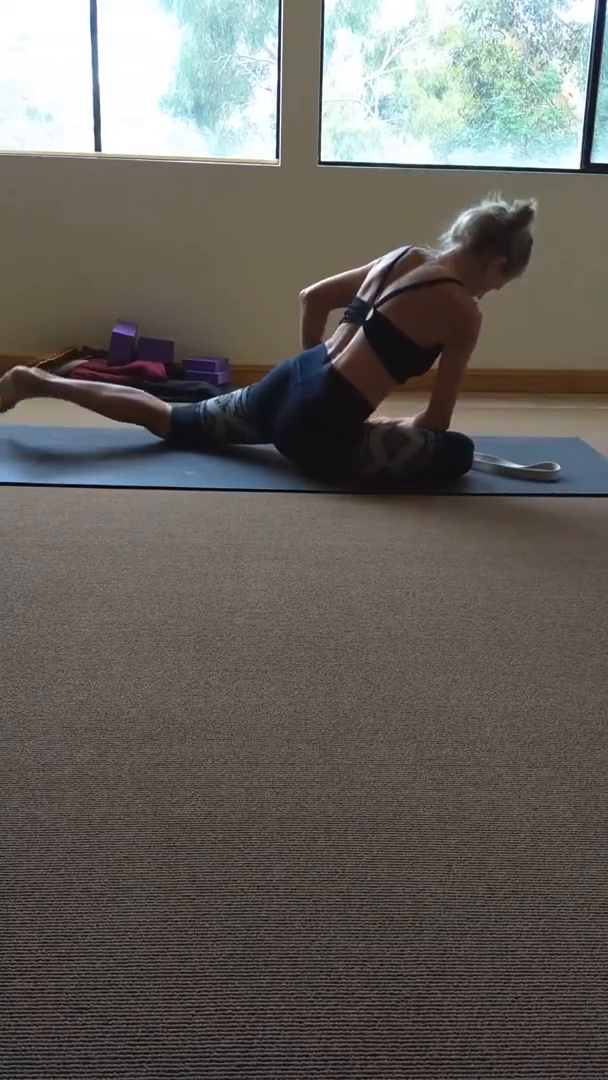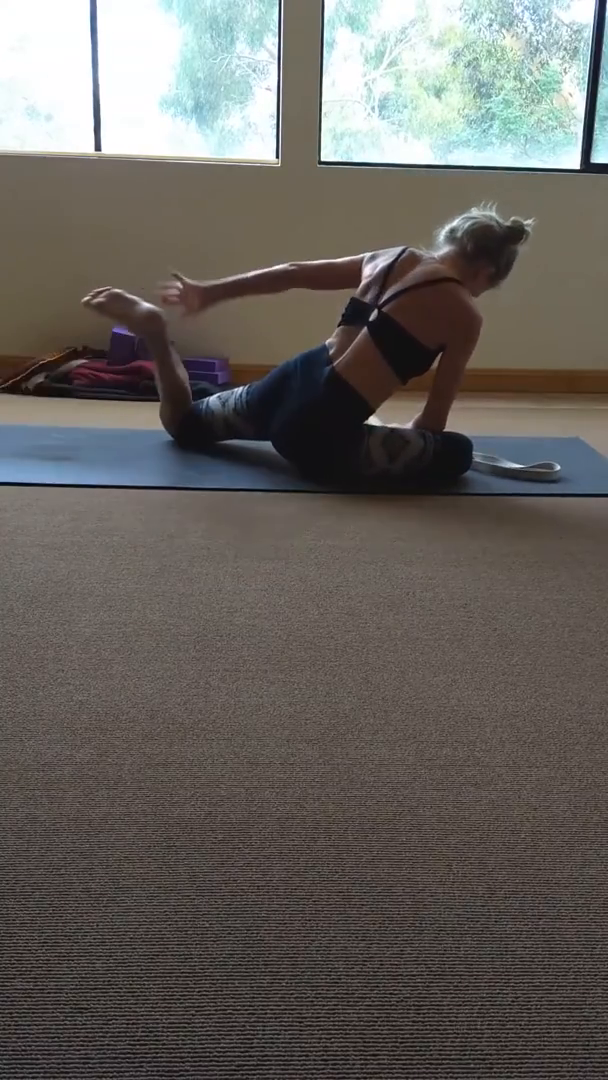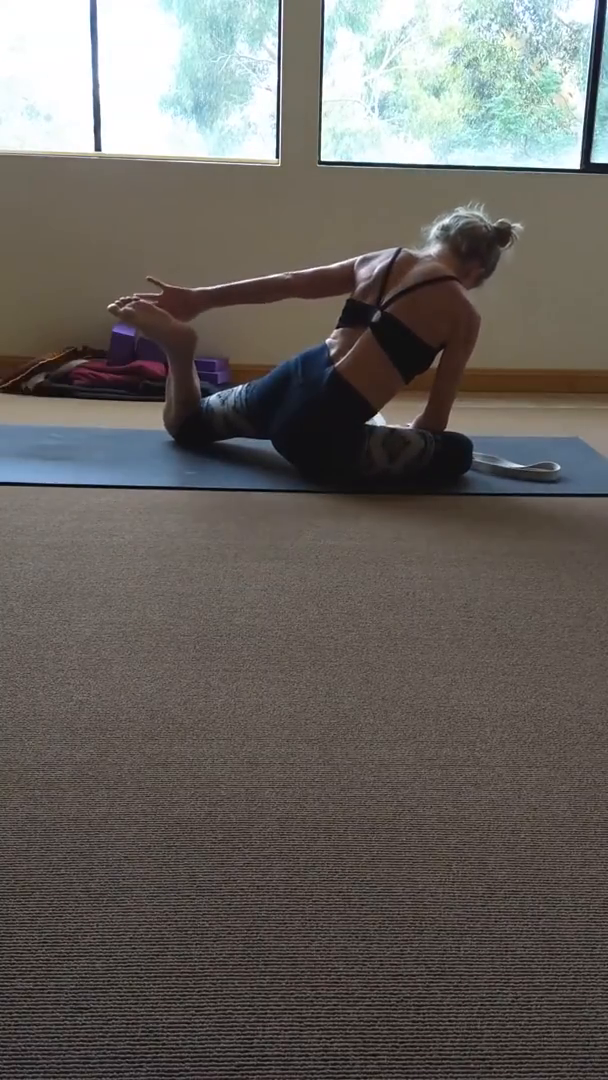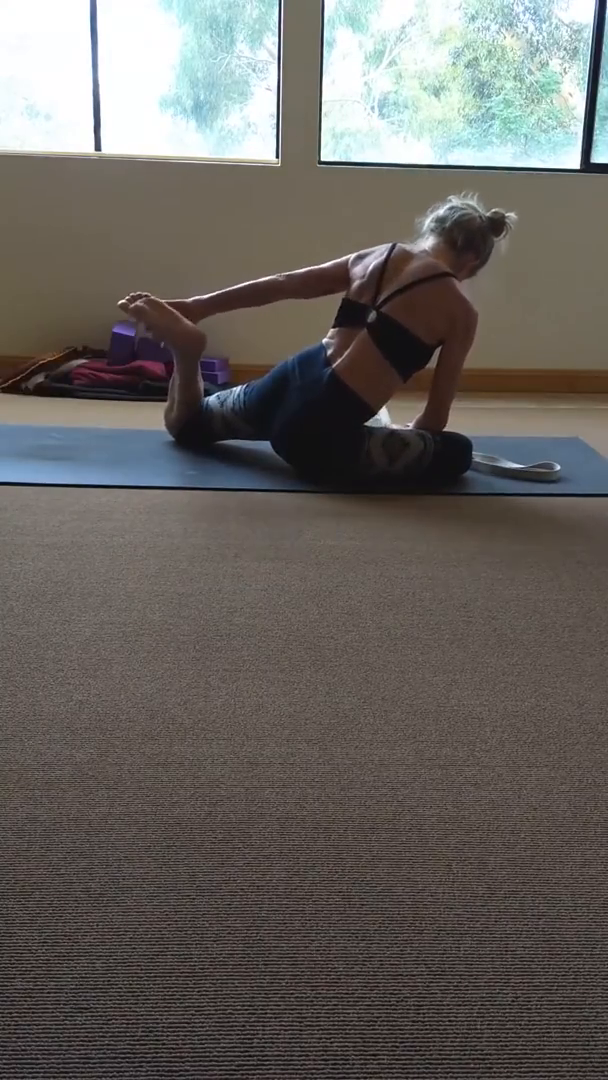
dt=0.4s
person 1, frame 1
left shoulder: (398, 258)
right shoulder: (463, 314)
left elbow: (312, 297)
right elbow: (437, 420)
right wrist: (395, 427)
left hip: (289, 382)
right hip: (318, 430)
left knee: (172, 420)
left ankle: (43, 381)
person 1, frame 2
left shoulder: (388, 258)
right shoulder: (464, 317)
left elbow: (296, 273)
right elbow: (433, 423)
left wrist: (210, 291)
right wrist: (402, 436)
left hip: (289, 384)
right hip: (319, 434)
left knee: (185, 423)
left ankle: (152, 329)
person 1, frame 3
left shoulder: (379, 260)
right shoulder: (464, 316)
left elbow: (289, 283)
right elbow: (435, 422)
left wrist: (200, 298)
right wrist: (407, 439)
left hip: (290, 383)
right hip: (323, 432)
left knee: (184, 426)
left ankle: (177, 346)
person 1, frame 4
left shoulder: (372, 257)
right shoulder: (461, 313)
left elbow: (281, 284)
right elbow: (435, 420)
left wrist: (197, 310)
right wrist: (405, 438)
left hip: (289, 383)
right hip: (320, 436)
left knee: (185, 425)
right knee: (457, 453)
left ankle: (183, 348)
